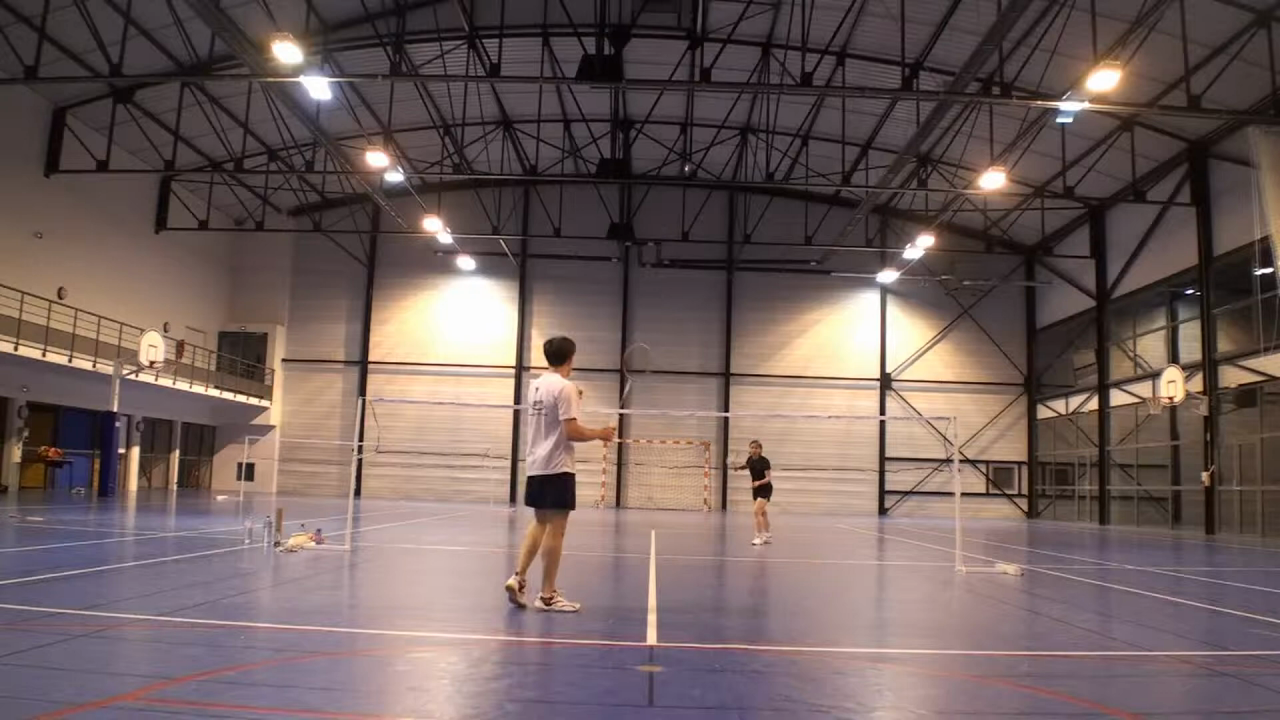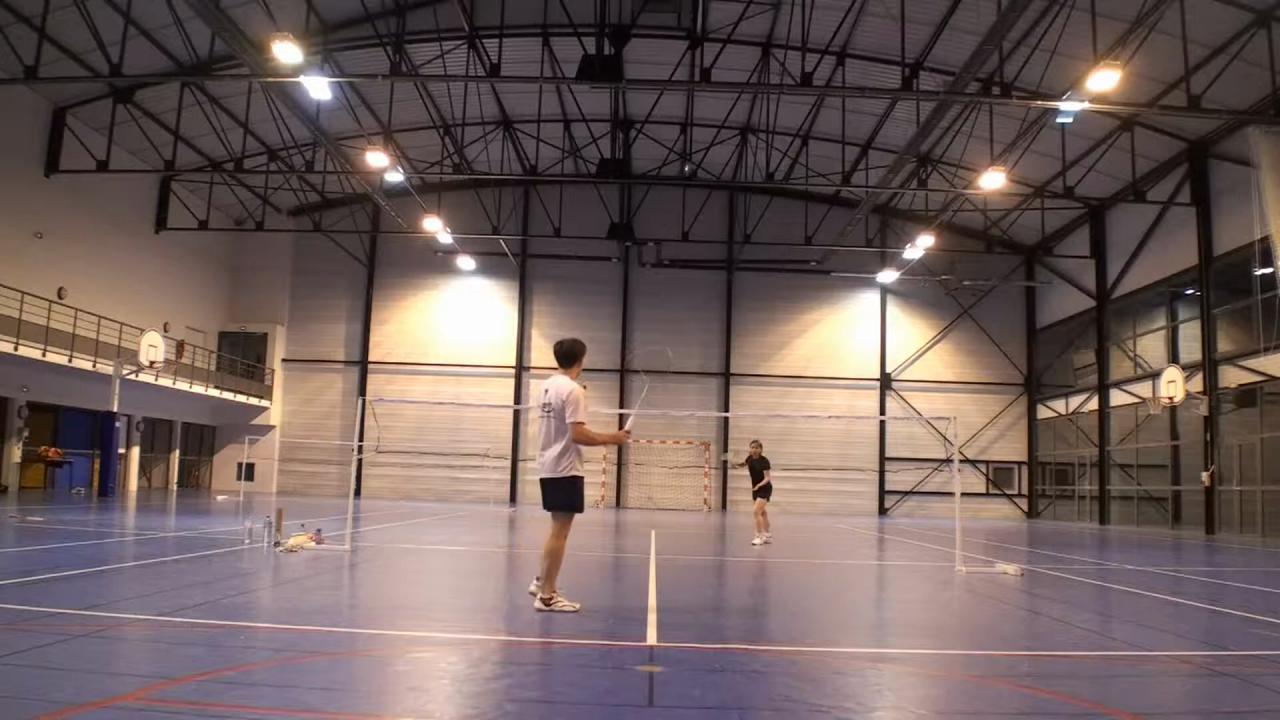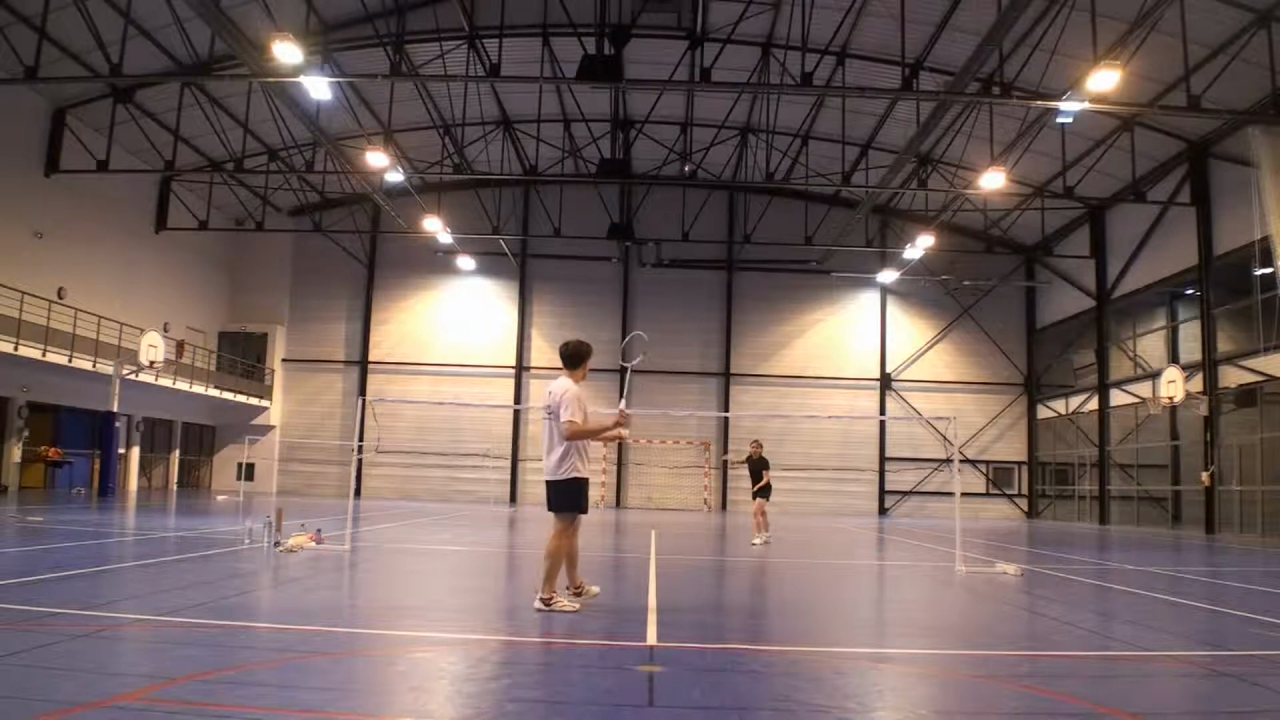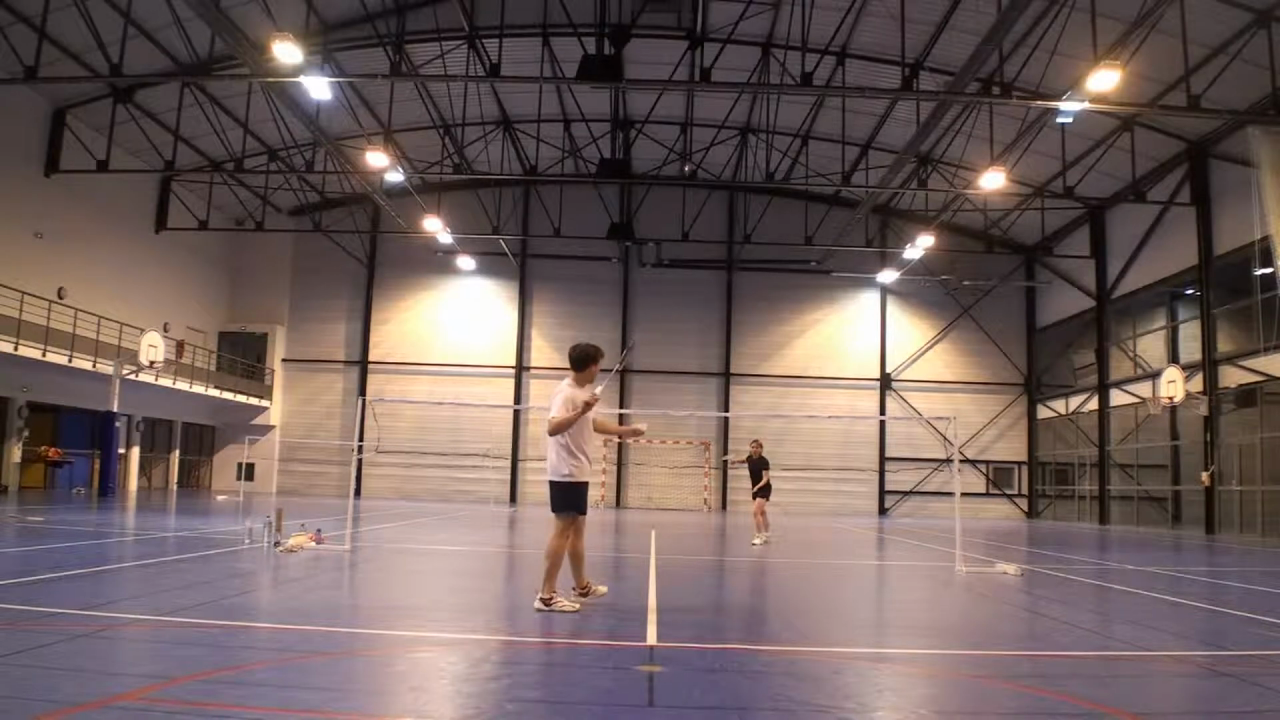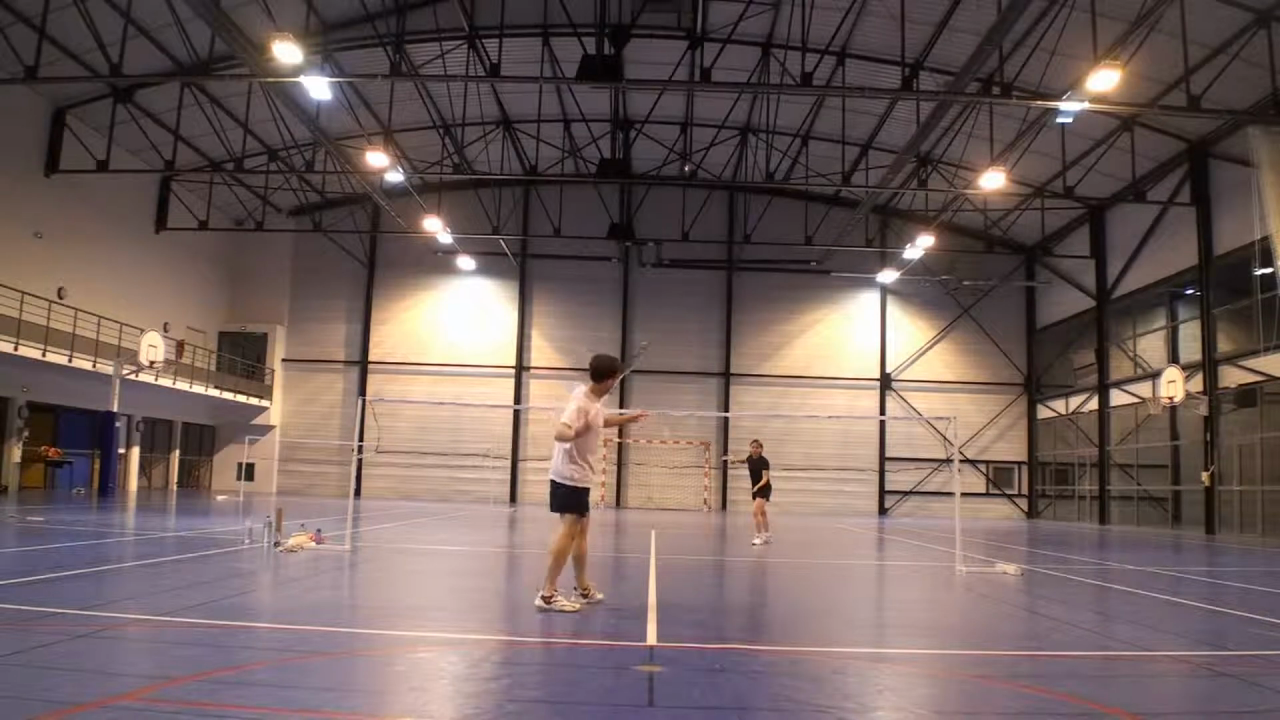
dt=0.3s
person 1, frame 1
left shoulder: (538, 385)
right shoulder: (564, 387)
right elbow: (571, 431)
right wrist: (599, 433)
left hip: (536, 466)
right hip: (557, 468)
left knee: (540, 524)
right knee: (555, 529)
left ankle: (518, 578)
right ankle: (547, 595)
person 1, frame 2
left shoulder: (547, 387)
right shoulder: (572, 390)
right elbow: (578, 435)
right wrist: (611, 438)
left hip: (548, 468)
right hip: (565, 470)
left knee: (557, 528)
right knee: (560, 530)
left ankle: (542, 582)
right ankle: (547, 595)
person 1, frame 3
left shoulder: (557, 388)
right shoulder: (571, 391)
right elbow: (571, 432)
left wrist: (606, 433)
right wrist: (609, 426)
left hip: (561, 471)
right hip: (569, 472)
left knee: (571, 529)
right knee: (562, 531)
left ankle: (575, 587)
right ankle: (546, 595)
person 1, frame 4
left shoulder: (581, 391)
right shoulder: (566, 393)
left elbow: (593, 423)
right elbow: (552, 429)
left wrist: (625, 431)
right wrist: (580, 412)
left hip: (575, 473)
right hip: (568, 474)
left knee: (577, 529)
right knee: (563, 531)
left ankle: (582, 587)
right ankle: (546, 595)
person 1, frame 5
left shoulder: (590, 396)
right shoulder: (582, 403)
left elbow: (599, 421)
right elbow: (559, 433)
left wrist: (629, 418)
right wrist: (572, 433)
left hip: (574, 476)
right hip: (571, 477)
left knee: (579, 530)
right knee: (569, 531)
left ankle: (583, 589)
right ankle: (548, 594)
